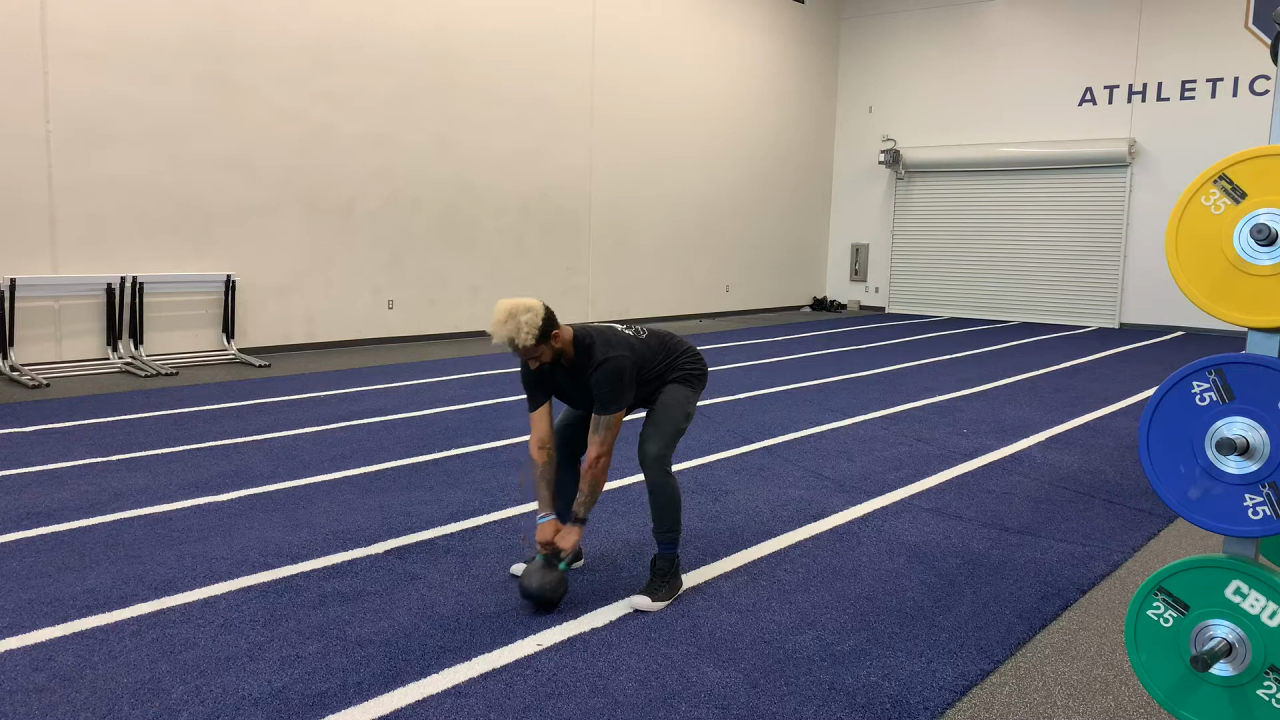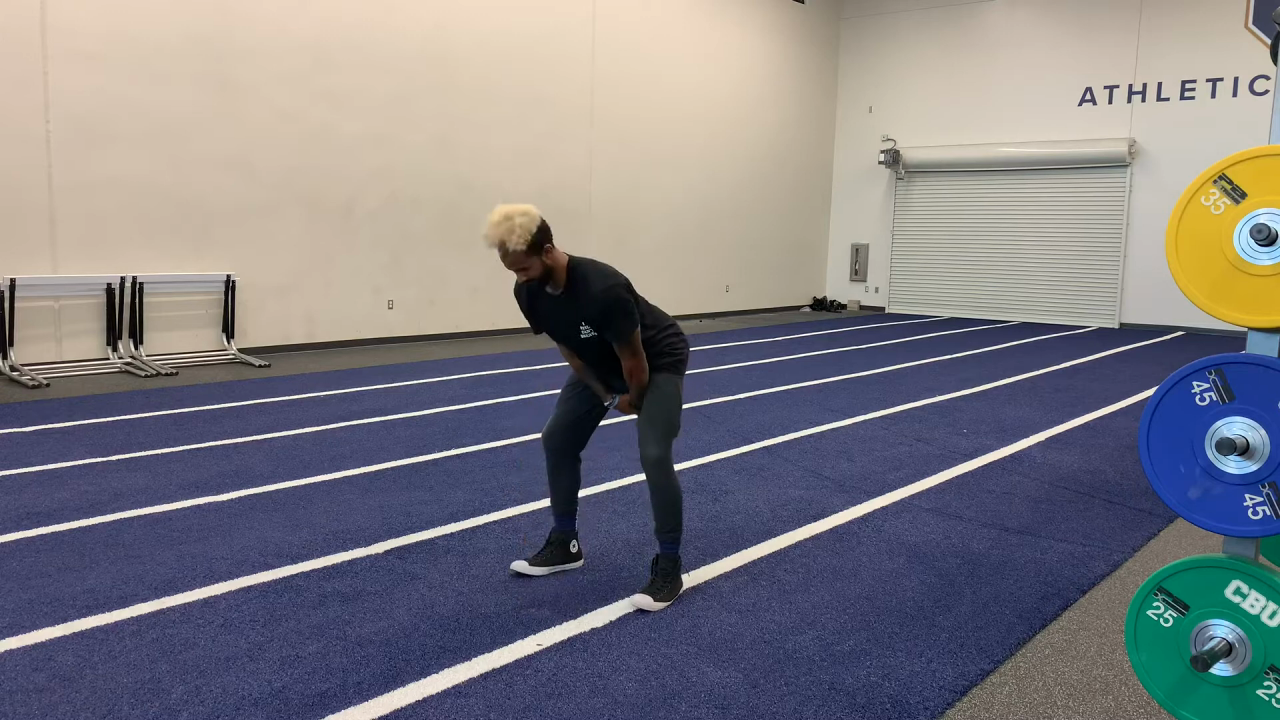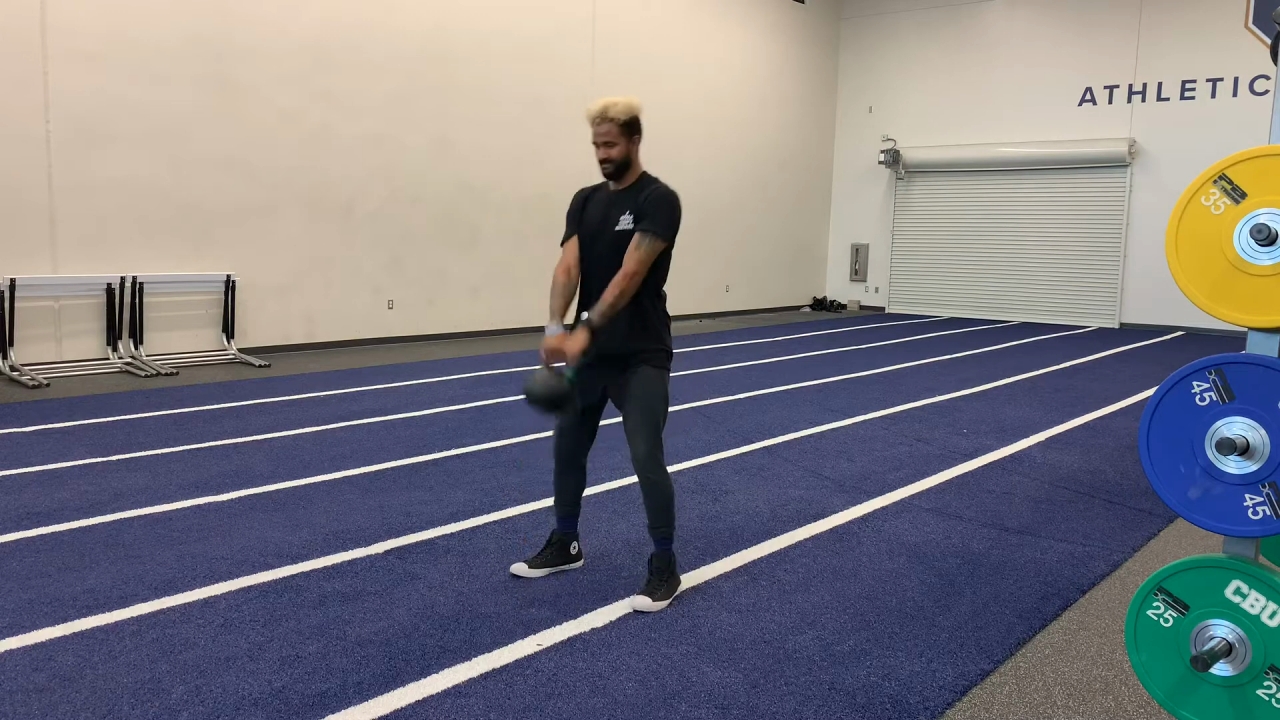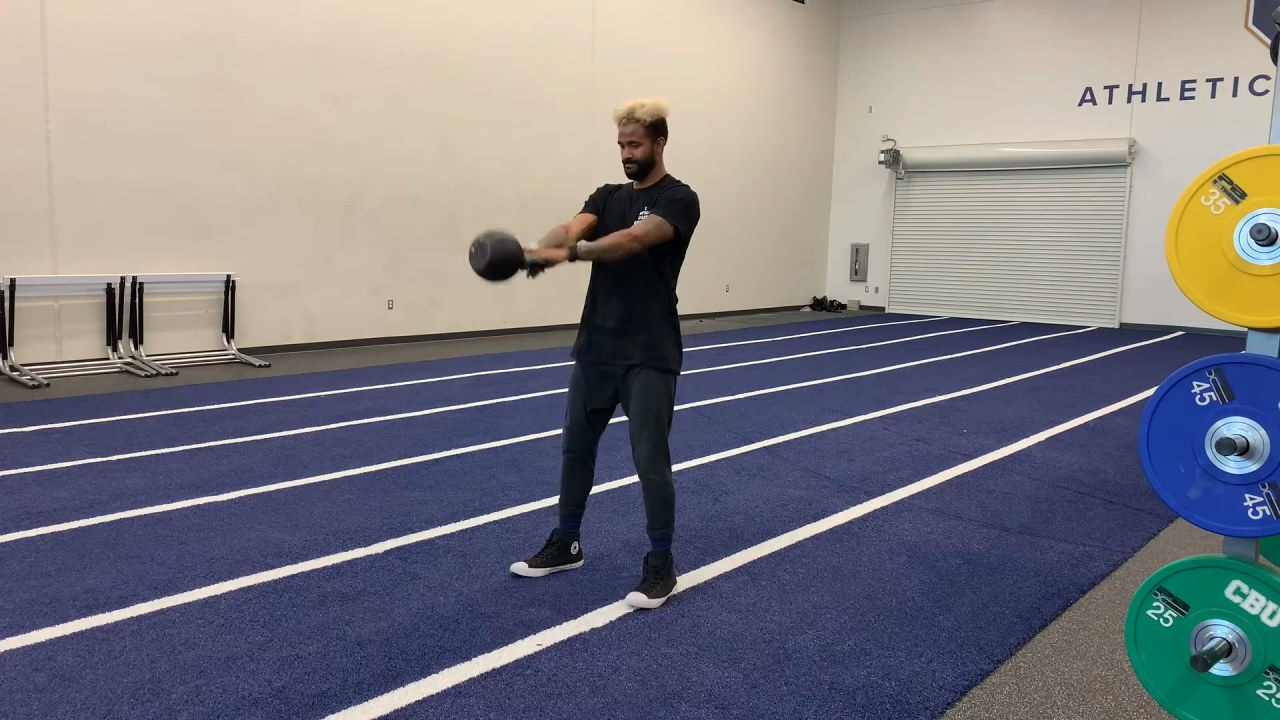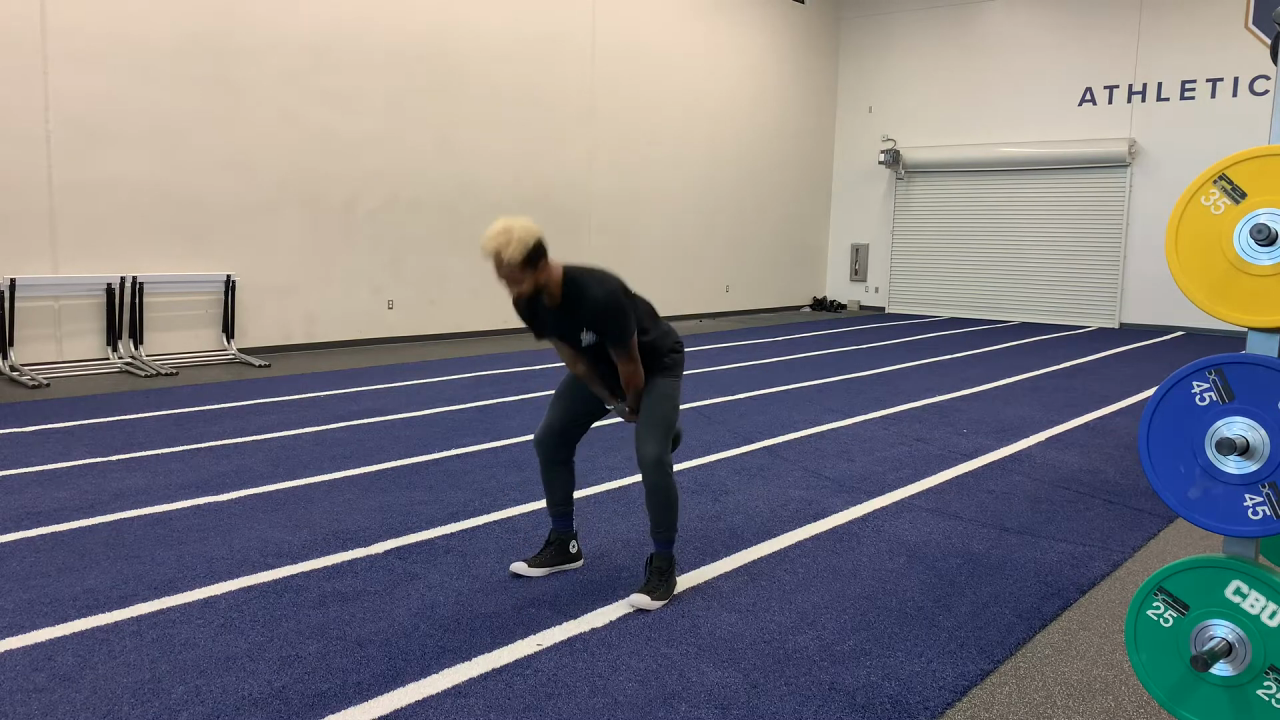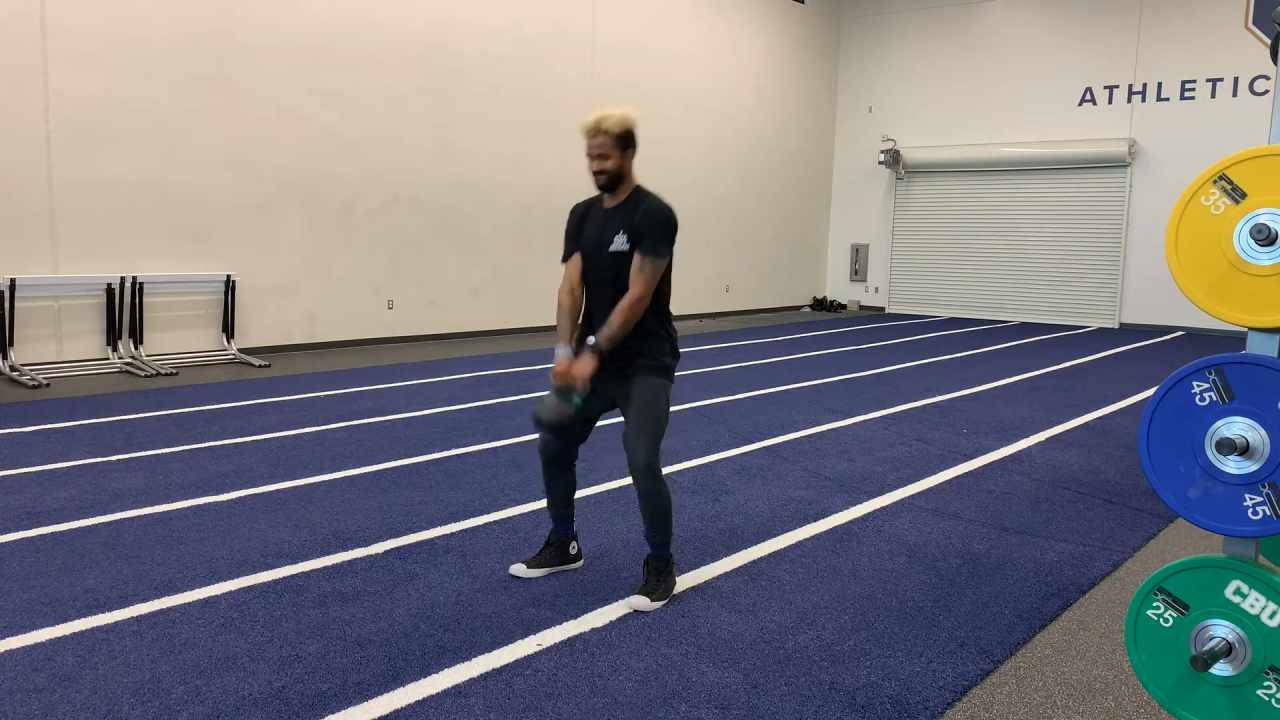
dt=0.5s
person 1, frame 1
left shoulder: (608, 360)
right shoulder: (536, 362)
left elbow: (599, 454)
right elbow: (541, 444)
left wrist: (577, 522)
right wrist: (545, 516)
left hip: (678, 375)
right hip: (633, 376)
left knee: (652, 455)
right knee: (562, 440)
left ankle: (667, 568)
right ankle: (567, 549)
person 1, frame 2
left shoulder: (603, 289)
right shoulder: (528, 292)
left elbow: (634, 362)
right elbow: (570, 351)
left wrist: (635, 402)
right wrist: (608, 397)
left hip: (658, 359)
right hip: (598, 361)
left knee: (654, 455)
right knee: (557, 439)
left ankle: (669, 567)
right ankle: (565, 544)
person 1, frame 3
left shoulder: (659, 200)
right shoulder: (585, 201)
left elbow: (631, 273)
right elbow: (569, 263)
left wrist: (586, 331)
right wrist: (556, 327)
left hip: (641, 353)
right hip: (590, 347)
left knee: (646, 456)
right knee: (567, 445)
left ankle: (664, 566)
right ankle: (565, 543)
person 1, frame 4
left shoulder: (678, 199)
right shoulder: (607, 196)
left elbow: (633, 241)
right elbow: (574, 228)
left wrist: (567, 251)
right wrist: (541, 249)
left hip: (649, 355)
right hip: (596, 348)
left knee: (650, 460)
right knee: (576, 448)
left ankle: (660, 564)
right ankle: (565, 543)
person 1, frame 5
left shoulder: (600, 296)
right shoulder: (529, 302)
left elbow: (631, 366)
right elbow: (572, 357)
left wrist: (631, 406)
right wrist: (613, 403)
left hip: (655, 364)
left knee: (651, 453)
right knee: (550, 438)
left ankle: (663, 565)
right ankle: (564, 543)
person 1, frame 6
left shoulder: (653, 214)
right shoulder: (582, 213)
left elbow: (638, 296)
right elbow: (572, 287)
left wrist: (594, 356)
right wrist: (566, 349)
left hip: (645, 360)
right hip: (592, 353)
left knee: (643, 459)
right knee: (553, 444)
left ankle: (660, 565)
right ankle: (564, 543)
